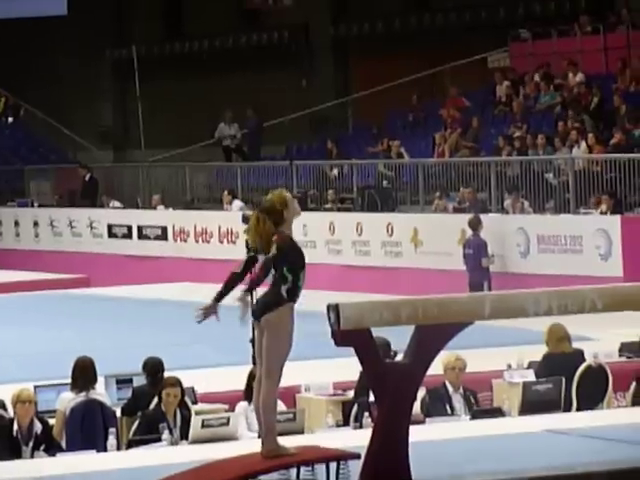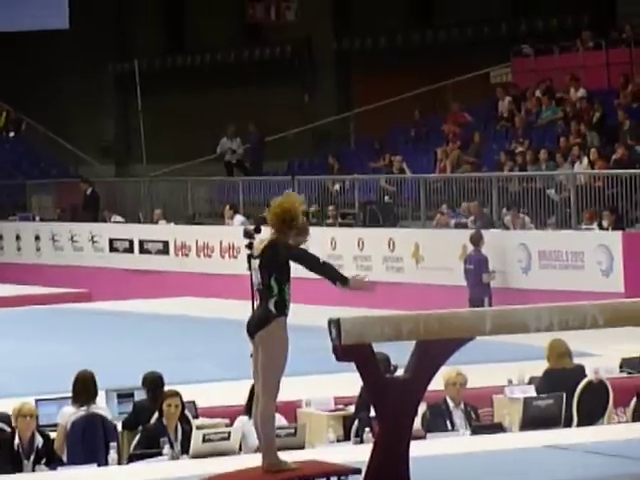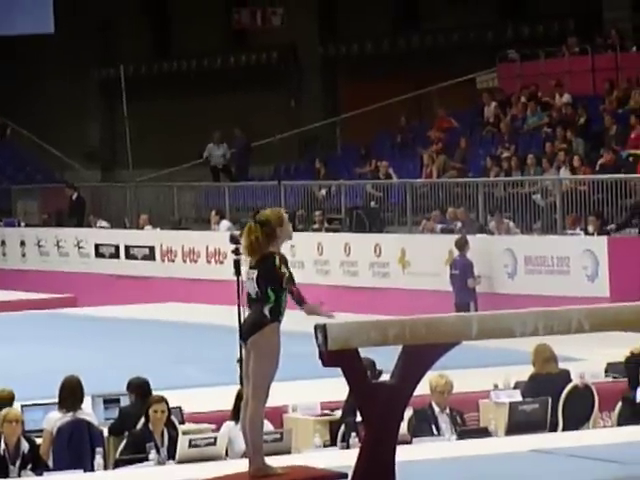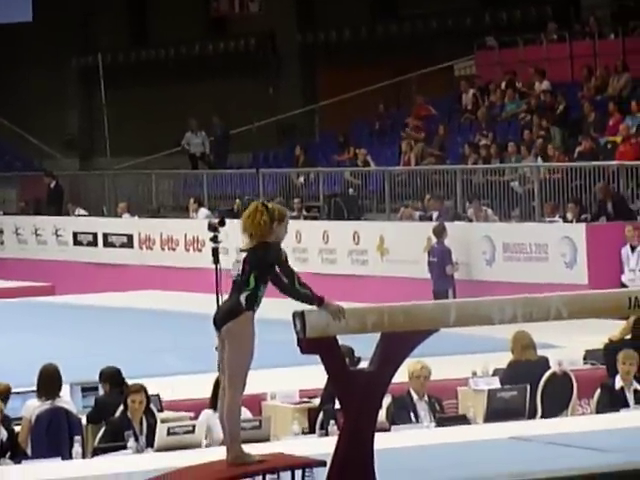
dt=0.5s
person 1, frame 1
left shoulder: (272, 239)
right shoulder: (284, 241)
right elbow: (265, 266)
left wrist: (216, 301)
right wrist: (247, 292)
left hip: (265, 307)
right hip: (279, 310)
left knee: (263, 378)
right knee: (271, 379)
left ankle: (267, 440)
right ankle: (270, 444)
person 1, frame 2
left shoulder: (265, 248)
right shoulder: (279, 247)
left elbow: (309, 262)
right elbow: (313, 262)
left wrist: (342, 280)
right wrist: (346, 282)
left hip: (259, 321)
right hip: (272, 324)
left knee: (261, 393)
right knee: (268, 394)
left ankle: (267, 454)
right ankle: (270, 458)
person 1, frame 3
left shoulder: (258, 258)
right shoulder: (274, 259)
right elbow: (289, 287)
right wrist: (308, 307)
left hip: (252, 327)
right hip: (265, 330)
left knee: (251, 397)
right knee: (258, 398)
left ankle: (255, 460)
right ankle: (257, 463)
person 1, frame 4
left shoulder: (254, 250)
right shoulder: (270, 251)
left elbow: (283, 285)
right elbow: (294, 284)
left wrist: (317, 302)
right wrist: (324, 304)
left hip: (225, 315)
right hip: (239, 318)
left knee: (228, 387)
right knee: (235, 388)
left ankle: (233, 449)
right ankle: (235, 451)
